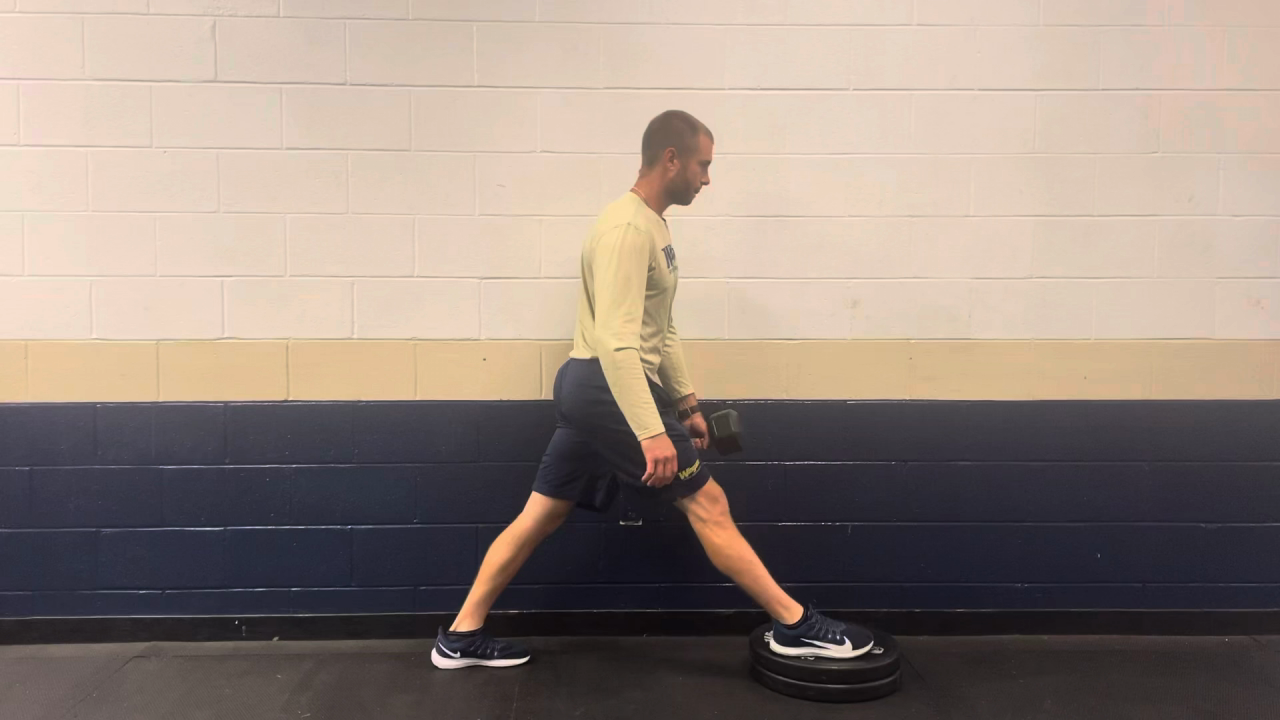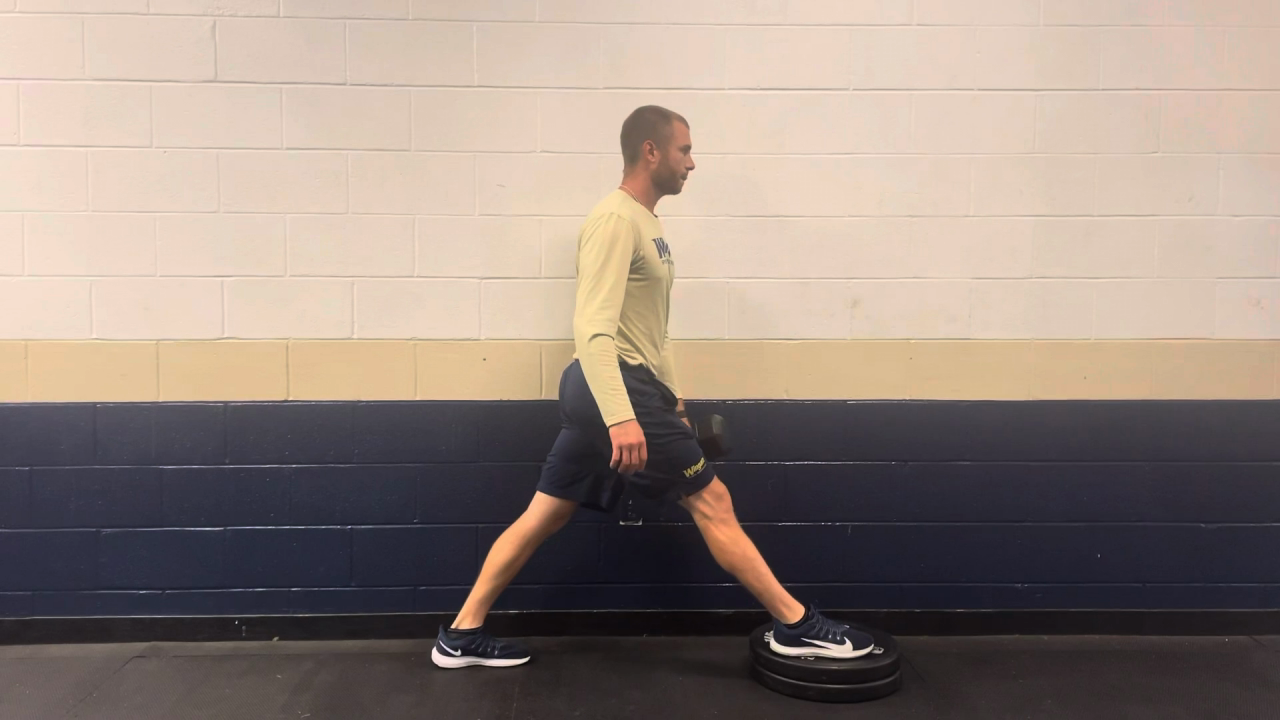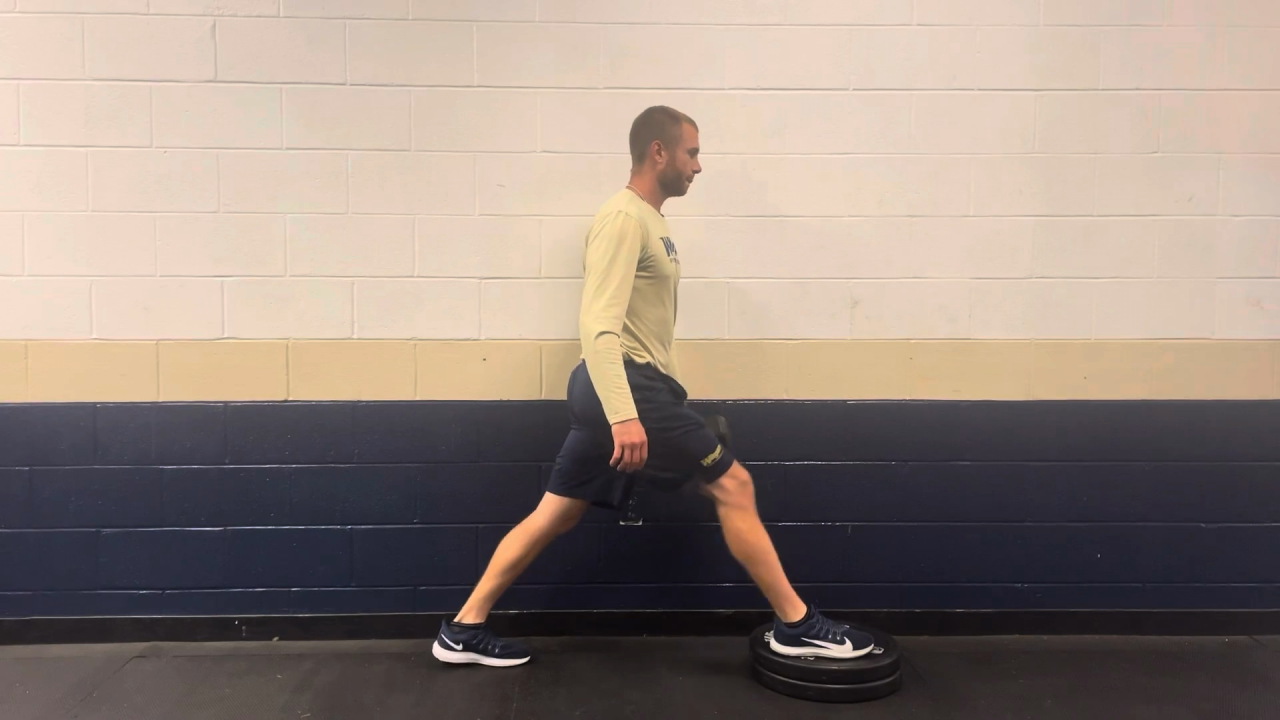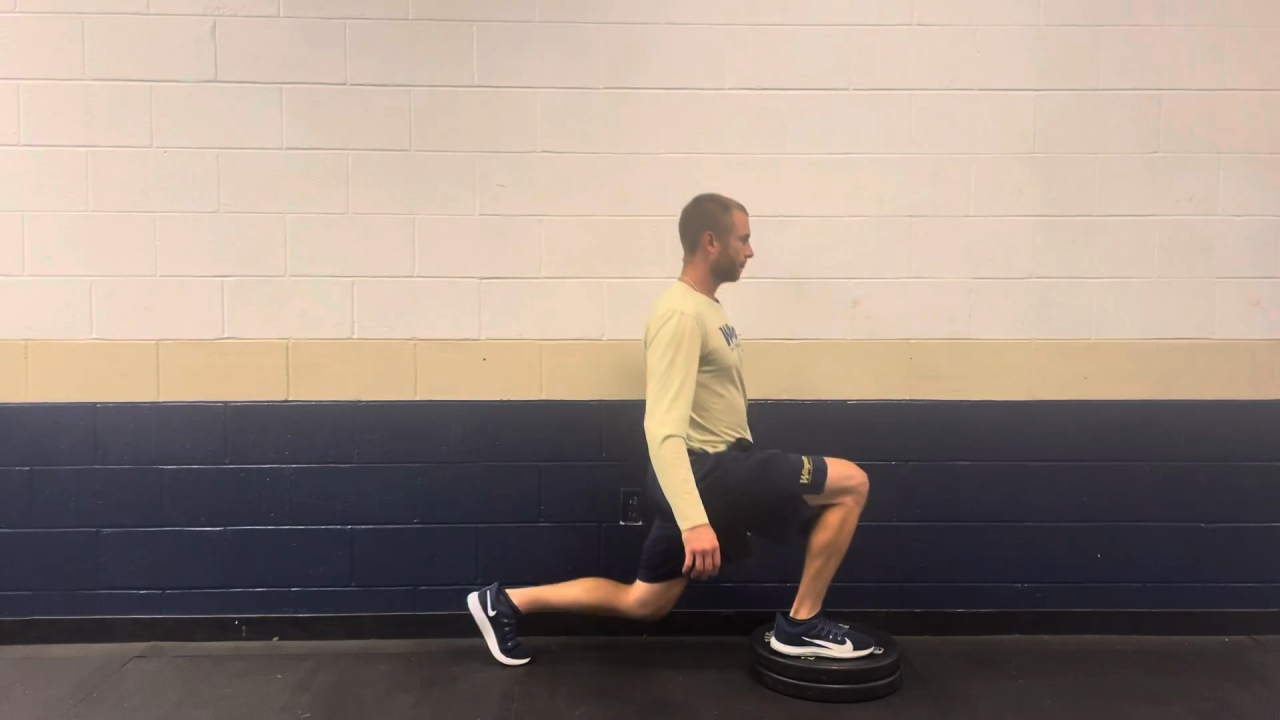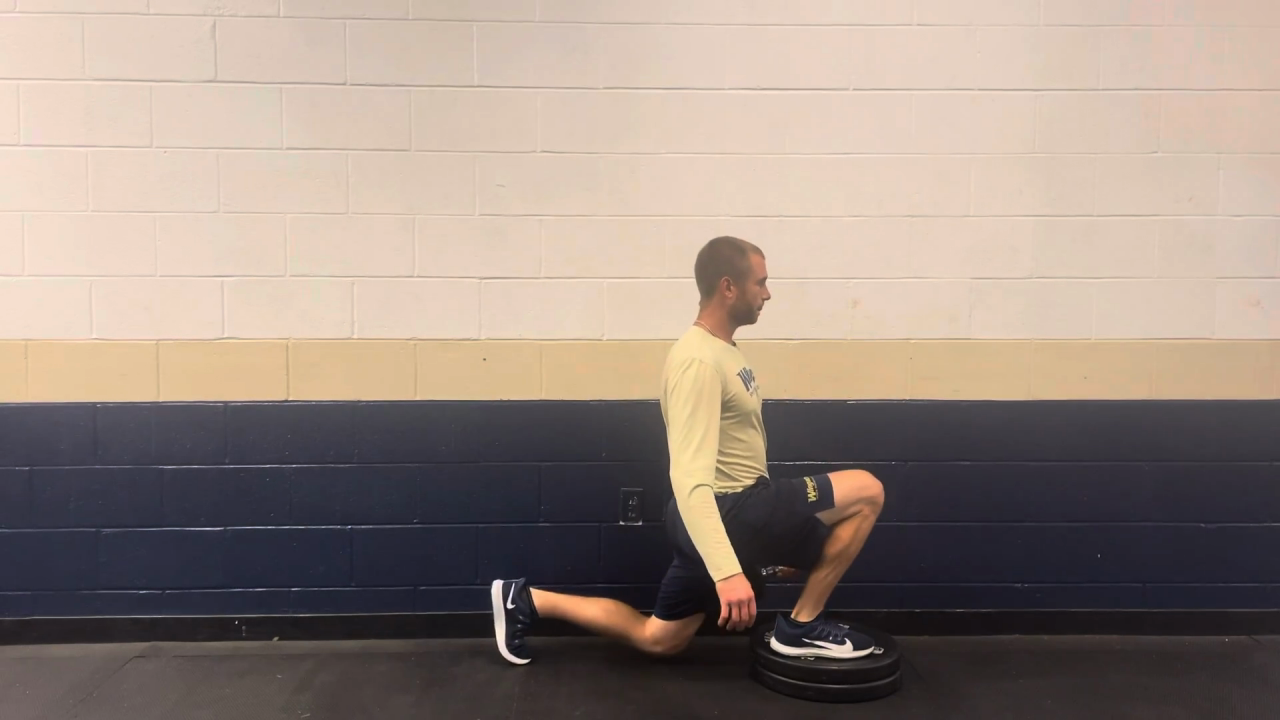
dt=0.7s
person 1, frame 1
left shoulder: (650, 224)
right shoulder: (628, 229)
left elbow: (659, 330)
right elbow: (616, 343)
left wrist: (687, 402)
right wrist: (653, 432)
left hip: (587, 387)
right hip: (605, 388)
left knee: (540, 514)
right knee: (707, 502)
left ankle: (461, 635)
right ankle: (797, 626)
person 1, frame 2
left shoulder: (643, 222)
right shoulder: (616, 220)
right elbow: (594, 328)
left wrist: (674, 404)
right wrist: (622, 417)
left hip: (598, 391)
right hip: (618, 389)
left knee: (546, 513)
right knee: (712, 500)
left ankle: (462, 633)
right ankle: (797, 625)
person 1, frame 3
left shoulder: (647, 220)
right shoulder: (624, 218)
right elbow: (599, 326)
right wrist: (625, 414)
left hip: (610, 389)
right hip: (625, 386)
left knee: (555, 513)
right knee: (734, 487)
left ankle: (465, 628)
right ankle: (797, 626)
person 1, frame 4
left shoulder: (702, 306)
right shoulder: (682, 315)
right elbow: (663, 430)
right wrist: (694, 522)
left hip: (708, 468)
right hip: (709, 472)
left knee: (644, 602)
right knee: (851, 484)
left ankle: (505, 602)
right ankle: (802, 624)
person 1, frame 5
left shoulder: (720, 350)
right shoulder: (699, 363)
right elbow: (691, 481)
left wrist: (772, 534)
right wrist: (727, 572)
left hip: (733, 508)
right hip: (730, 513)
left knee: (659, 638)
right knee: (865, 492)
left ankle: (523, 601)
right ankle: (803, 625)
